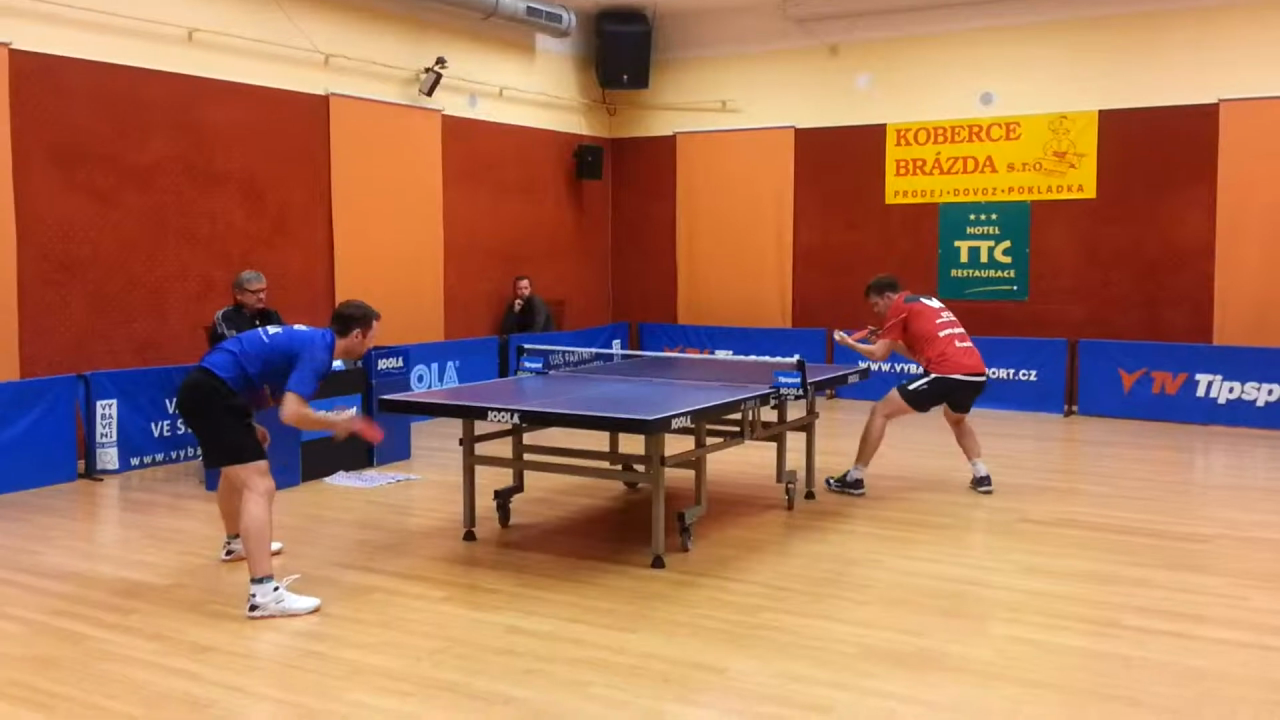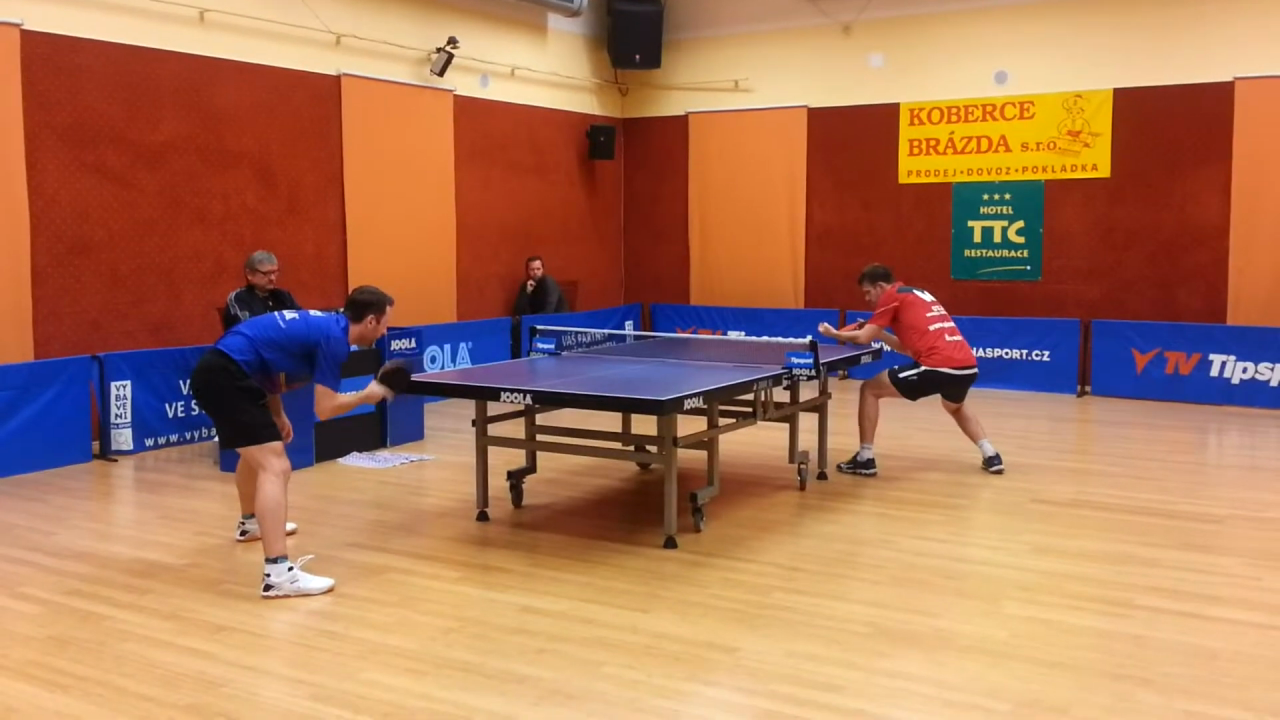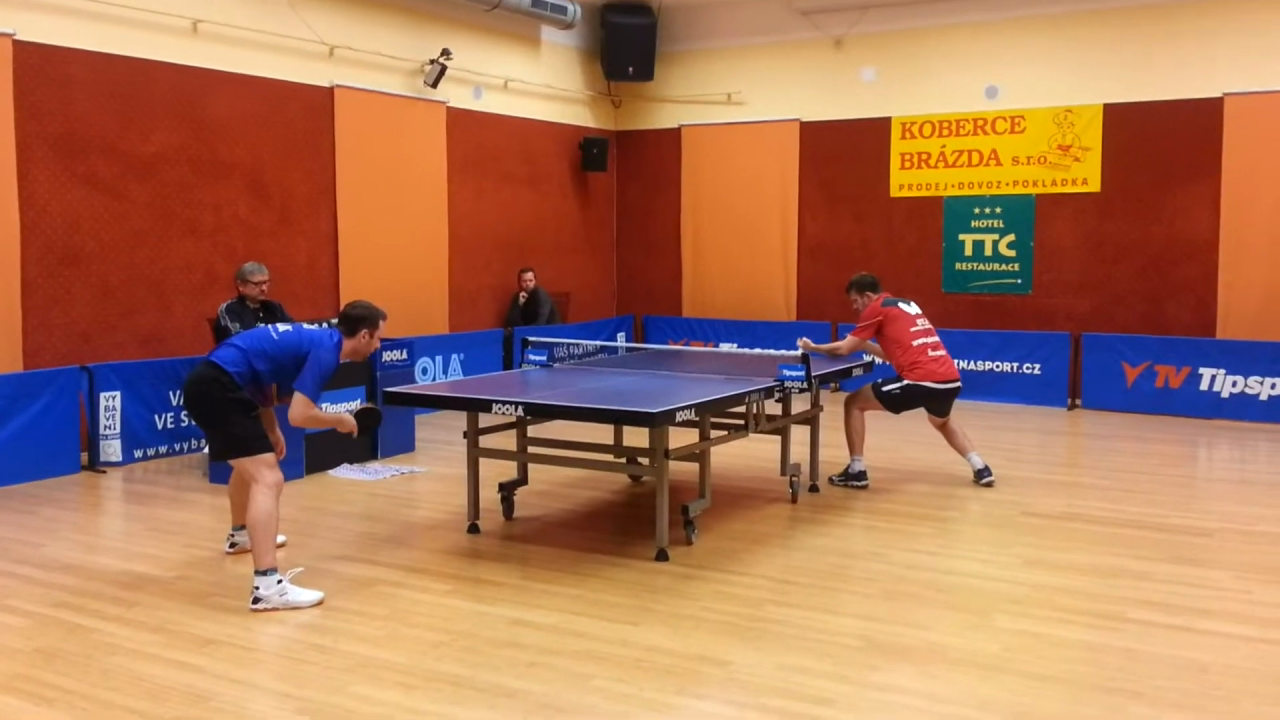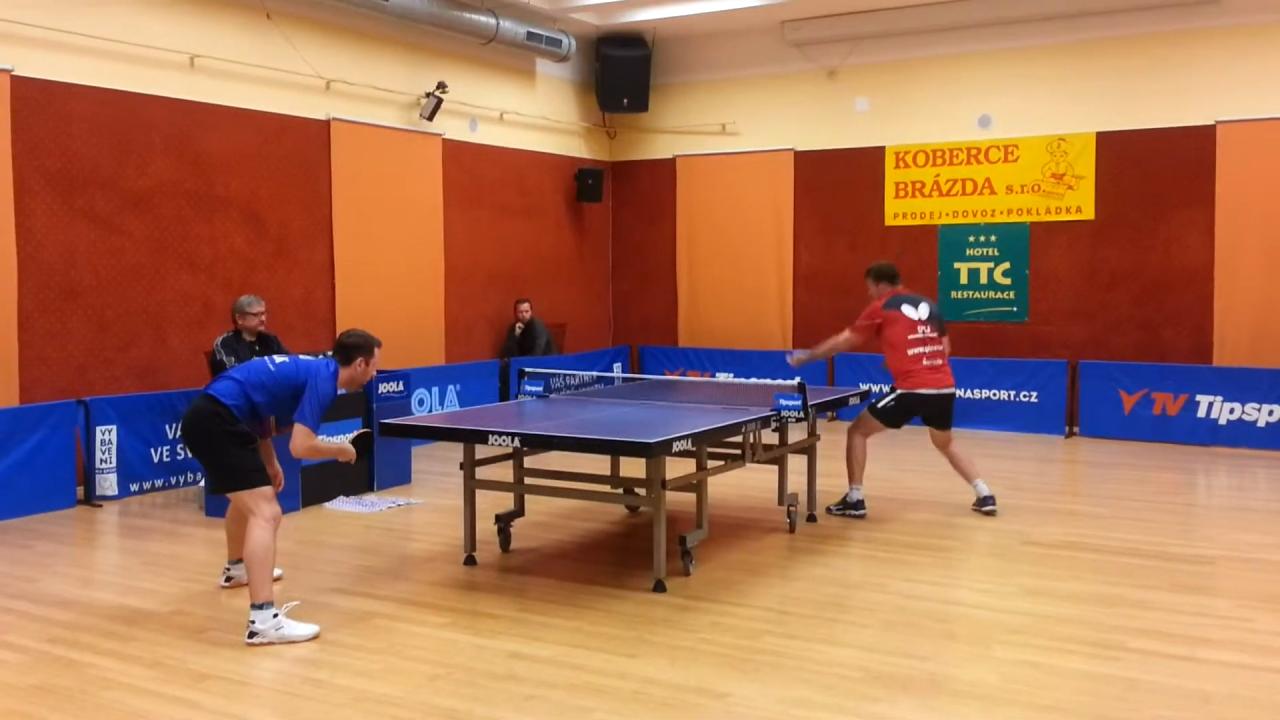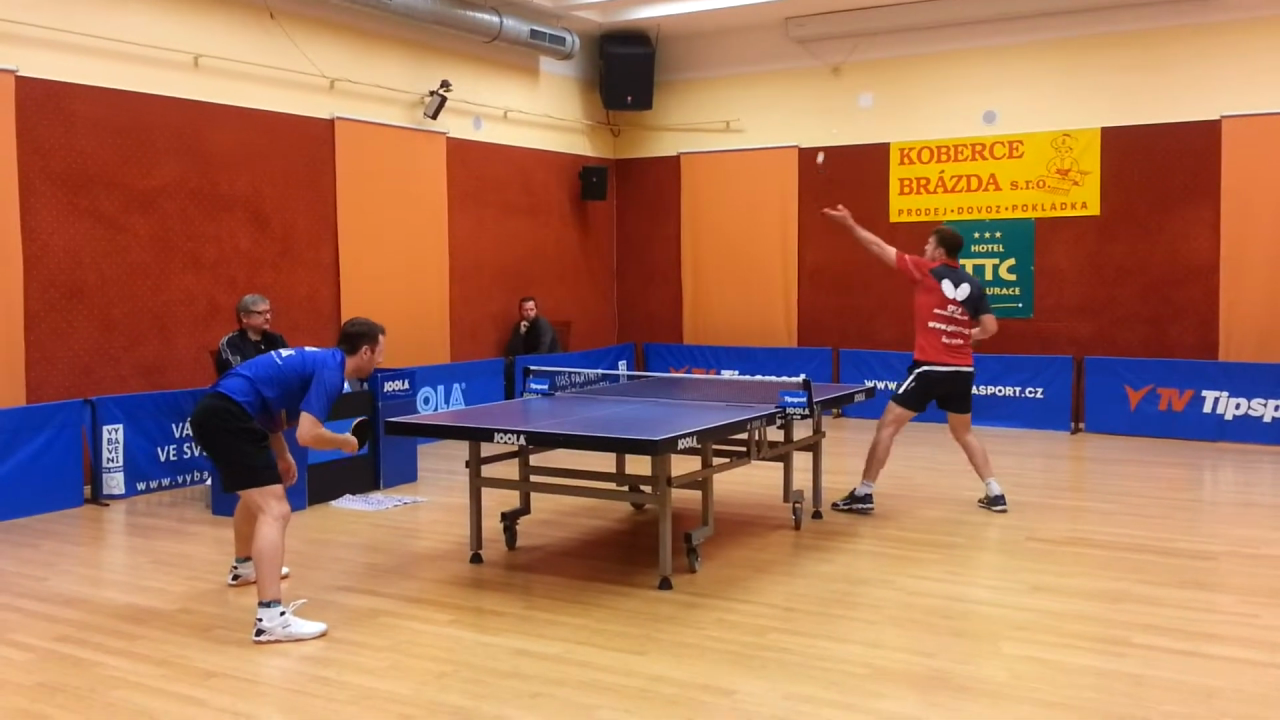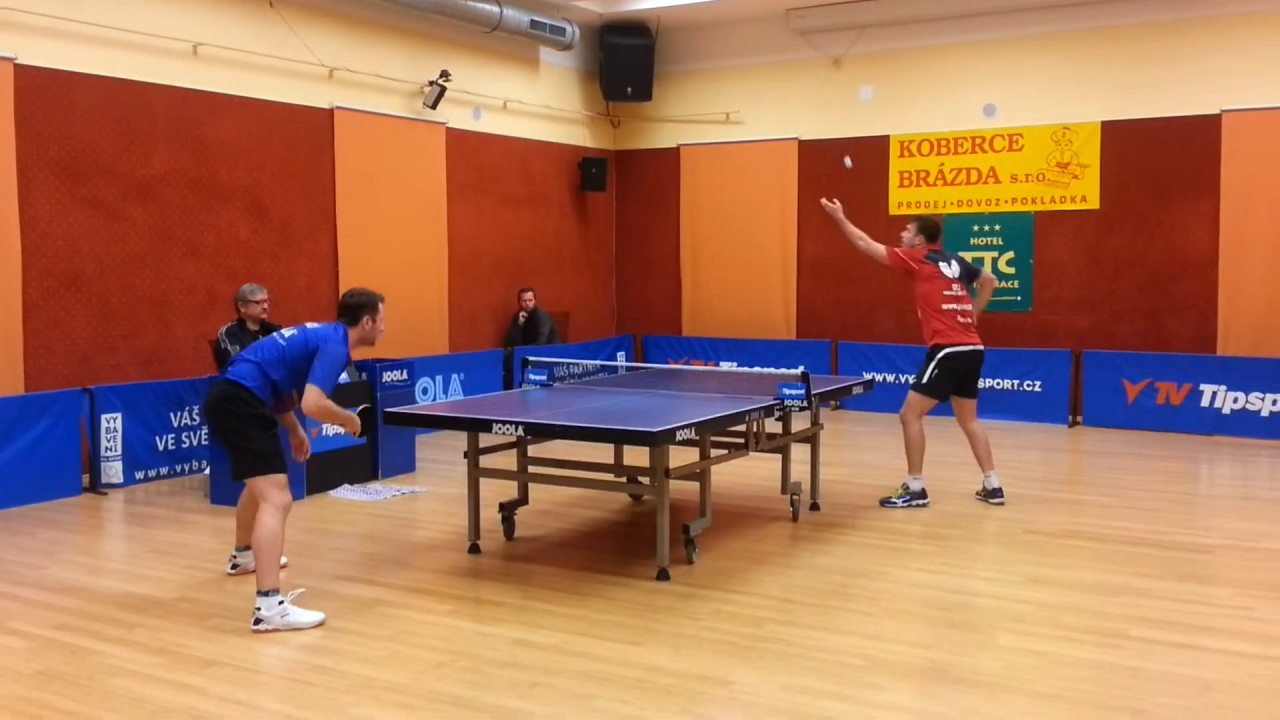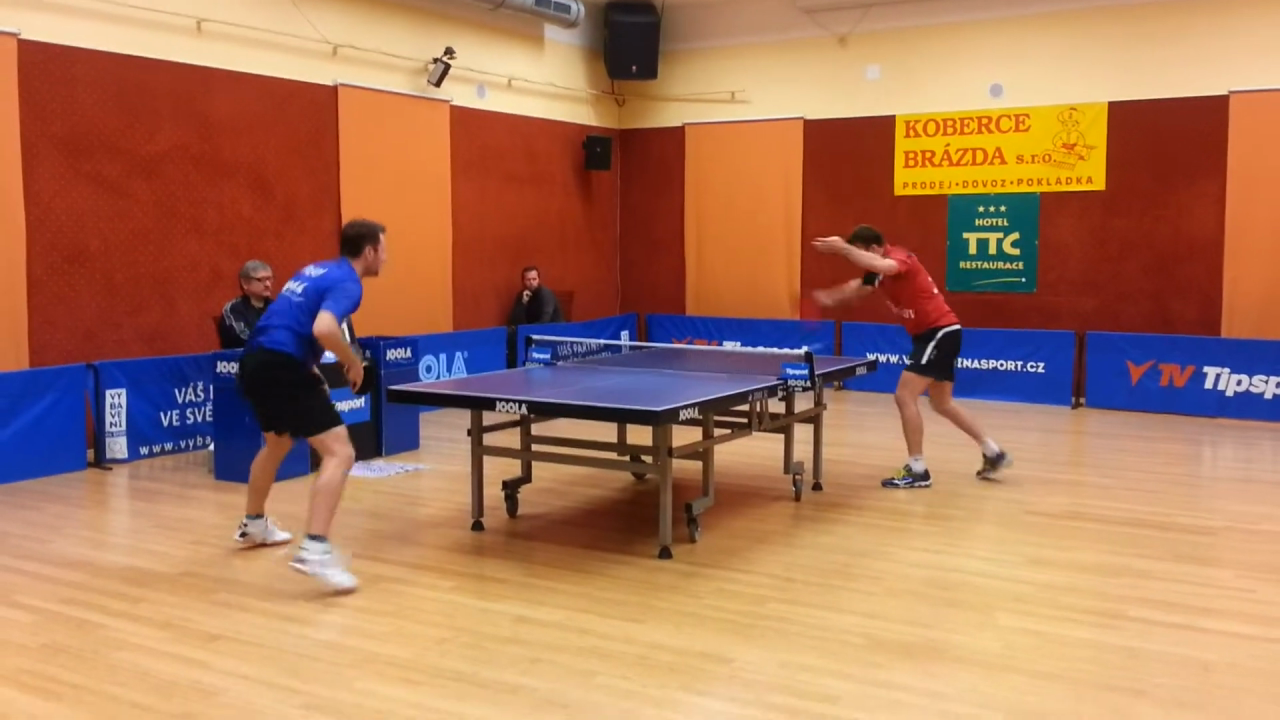
dt=0.4s
person 1, frame 1
left shoulder: (310, 339)
right shoulder: (317, 351)
right elbow: (291, 413)
left wrist: (249, 424)
right wrist: (337, 423)
left hip: (203, 387)
right hip: (212, 394)
left knee: (236, 470)
right knee: (259, 487)
left ankle: (236, 543)
right ankle: (263, 593)
person 1, frame 2
left shoulder: (324, 324)
right shoulder: (335, 337)
right elbow: (326, 408)
left wrist: (277, 415)
right wrist: (368, 395)
left hip: (216, 369)
right hip: (227, 376)
left knee: (255, 451)
right knee: (275, 467)
left ankle: (251, 522)
right ankle: (278, 573)
person 1, frame 3
left shoulder: (317, 337)
right shoulder: (326, 349)
right elbow: (300, 415)
left wrist: (271, 430)
right wrist: (341, 420)
left hip: (208, 381)
right hip: (219, 388)
left knee: (249, 463)
right knee: (267, 480)
left ankle: (241, 534)
right ankle: (267, 586)
person 1, frame 4
left shoulder: (312, 368)
right shoulder: (323, 380)
right elbow: (301, 446)
left wrist: (269, 462)
right wrist: (341, 450)
left hip: (206, 414)
right hip: (218, 421)
left knee: (246, 497)
right knee: (265, 513)
left ankle: (236, 568)
right ankle: (263, 621)
person 1, frame 5
left shoulder: (319, 359)
right shoulder: (331, 371)
right elbow: (307, 434)
left wrist: (281, 455)
right wrist: (344, 442)
left hip: (216, 410)
right hip: (228, 417)
left knee: (255, 494)
right knee: (275, 511)
left ankle: (244, 566)
right ankle: (271, 618)
person 1, frame 6
left shoulder: (319, 334)
right shoulder: (335, 345)
right elbow: (313, 404)
left wrist: (295, 430)
right wrist: (348, 419)
left hip: (227, 396)
right hip: (240, 403)
left knee: (262, 481)
right knee: (276, 500)
left ankle: (243, 555)
right ankle: (269, 606)
person 1, frame 7
left shoulder: (313, 272)
right shoulder: (347, 283)
right elbow: (322, 329)
left wrist: (309, 368)
right wrist: (353, 362)
left hip: (254, 359)
right hip: (282, 367)
left knee: (276, 443)
right knee: (339, 454)
left ankle: (253, 524)
right ankle: (313, 550)
person 2, frame 1
left shoulder: (900, 306)
right shoulder: (927, 304)
left elbow: (880, 354)
left wrist: (849, 343)
right wrist: (888, 339)
left hip: (948, 374)
right hip: (977, 375)
left knee: (882, 411)
right knee: (957, 420)
left ankle: (855, 478)
right ankle: (981, 475)
person 2, frame 2
left shoulder: (892, 296)
right shoulder: (918, 296)
left elbow: (863, 338)
left wrist: (834, 334)
right wrist: (877, 332)
left hip: (938, 367)
right hip: (968, 367)
left knee: (869, 389)
right knee: (956, 408)
left ankle: (865, 458)
right ankle: (991, 455)
person 2, frame 3
left shoulder: (877, 309)
right shoulder: (907, 306)
left elbow: (845, 348)
left wrist: (814, 348)
right wrist: (866, 345)
left hip: (920, 382)
right hip: (951, 381)
left knee: (854, 403)
right knee: (943, 422)
left ankle: (857, 471)
right ankle: (980, 467)
person 2, frame 4
left shoulder: (881, 308)
right shoulder: (928, 305)
left elbow: (842, 342)
left wrist: (807, 355)
left hip: (912, 391)
right hip: (944, 390)
left knee: (858, 431)
right knee: (946, 445)
left ankle: (854, 499)
right ankle: (985, 495)
person 2, frame 5
left shoulder: (925, 271)
right shoulder: (973, 286)
left elbow: (880, 247)
right elbow: (990, 327)
left wrist: (849, 223)
left hip: (929, 368)
right hip: (962, 370)
left knee: (887, 426)
right knee: (963, 433)
left ankle: (863, 493)
right ankle: (994, 494)
person 2, frame 6
left shoulder: (917, 257)
right shoulder: (955, 262)
left elbow: (867, 245)
right elbow: (989, 280)
left wrist: (840, 217)
left hip: (947, 350)
right hip: (971, 349)
left knee: (910, 414)
right knee: (968, 419)
left ankle: (915, 488)
right ankle: (992, 486)
person 2, frame 7
left shoulder: (897, 257)
right shoulder: (877, 272)
left elbow: (887, 268)
right elbow: (859, 286)
left wrist: (844, 249)
right wrist: (834, 296)
left hip: (940, 332)
right hip: (931, 334)
left knee: (904, 396)
right knee: (942, 403)
left ankle: (917, 470)
right ankle: (993, 452)
